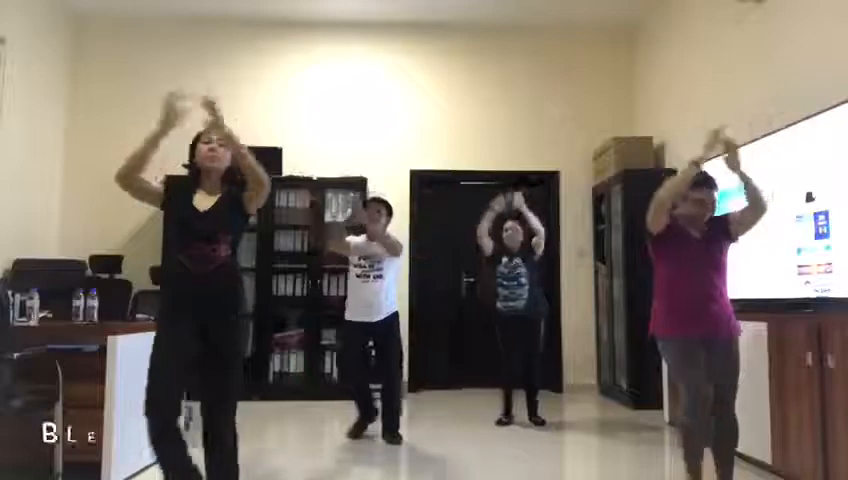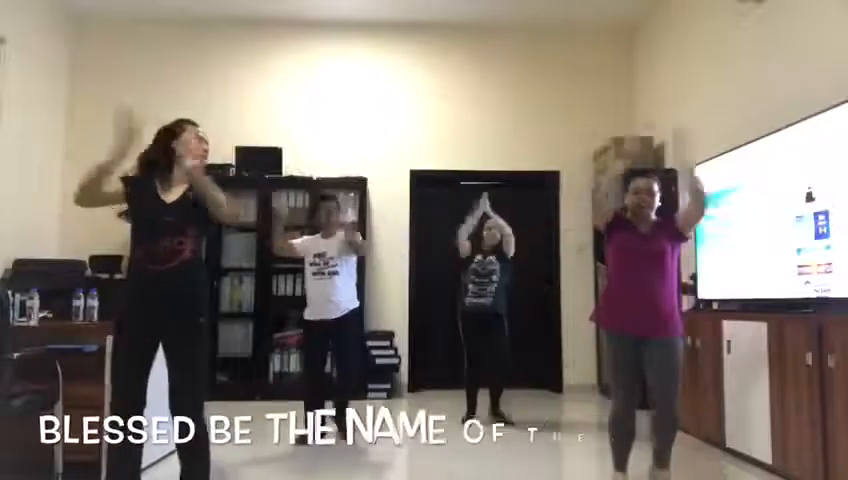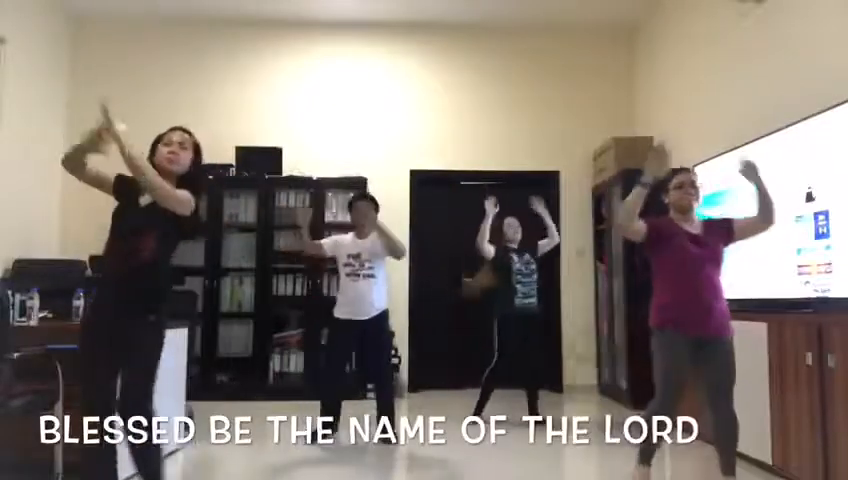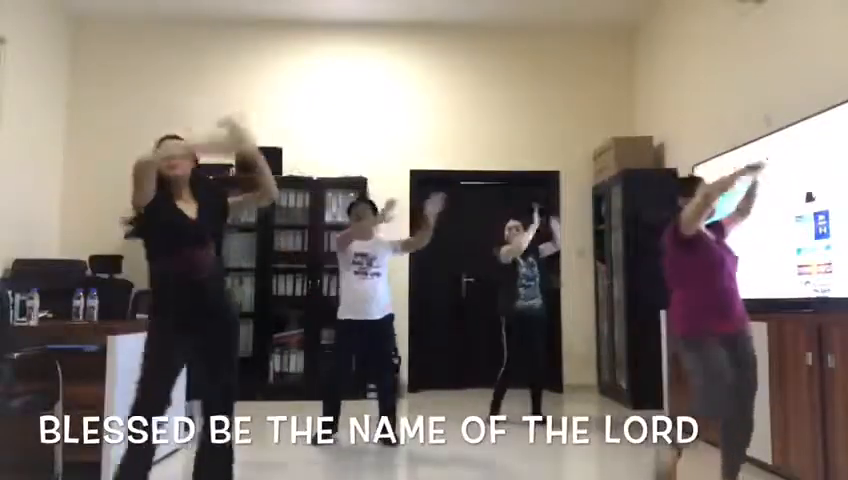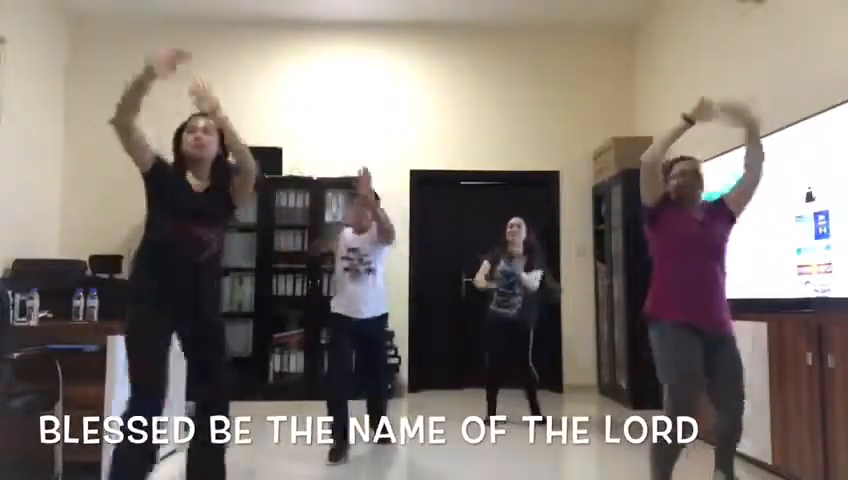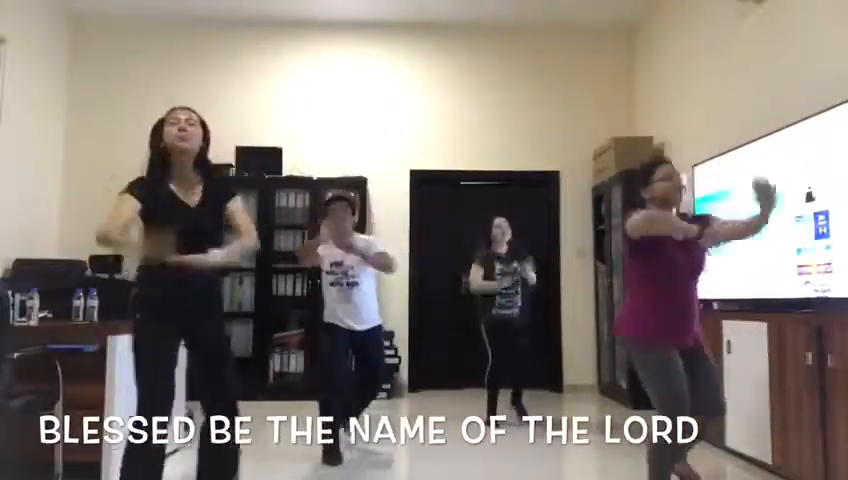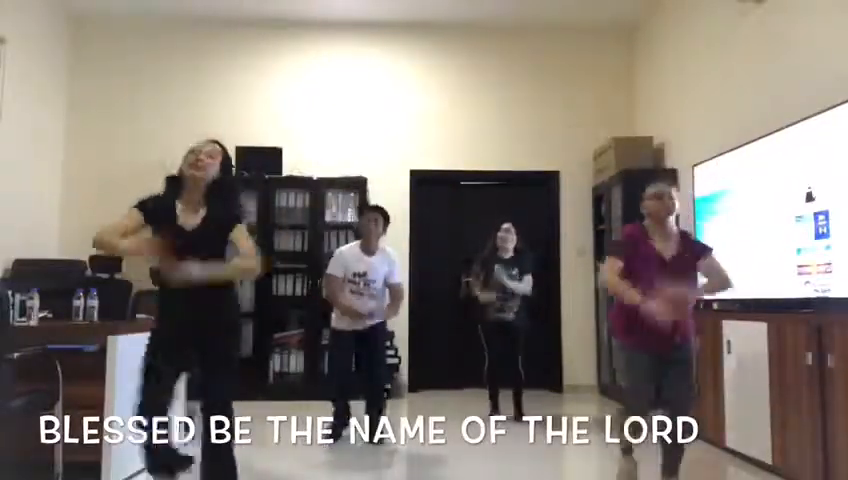
dt=0.7s
person 1, frame 1
left shoulder: (240, 199)
right shoulder: (174, 195)
left elbow: (260, 184)
right elbow: (125, 178)
left wrist: (230, 136)
right wrist: (163, 129)
left hip: (223, 313)
right hip: (177, 311)
left knee: (219, 411)
right knee: (160, 407)
person 1, frame 2
left shoulder: (204, 192)
right shoulder: (138, 187)
left elbow: (229, 213)
right elbow: (83, 198)
left wrist: (194, 171)
right wrist: (118, 154)
left hip: (187, 310)
right hip: (138, 308)
left knee: (188, 410)
right knee: (126, 406)
person 1, frame 3
left shoulder: (185, 199)
right shoulder: (127, 189)
left elbow: (157, 187)
right elbow: (72, 164)
left wrist: (119, 139)
right wrist: (98, 136)
left hip: (144, 313)
right hip: (103, 308)
left knee: (134, 406)
right knee: (95, 407)
person 1, frame 4
left shoulder: (213, 203)
right shoulder: (151, 203)
left elbow: (267, 194)
right elbow: (142, 165)
left wrist: (252, 153)
right wrist: (208, 144)
left hip: (216, 315)
right hip: (170, 316)
left knee: (219, 406)
right knee: (150, 402)
person 1, frame 5
left shoulder: (228, 190)
right shoulder: (162, 175)
left elbow: (248, 168)
right elbow: (123, 119)
left wrist: (219, 112)
right wrist: (149, 75)
left hip: (200, 302)
right hip: (151, 298)
left knee: (213, 403)
right knee: (146, 401)
person 1, frame 6
left shoulder: (220, 189)
right shoulder: (145, 187)
left elbow: (250, 239)
right elbow: (107, 233)
left wrist: (217, 257)
right wrist: (140, 245)
left hip: (206, 307)
right hip: (157, 308)
left knee: (222, 405)
right knee: (154, 410)
person 1, frame 7
left shoulder: (226, 213)
right shoulder: (158, 206)
left elbow: (252, 265)
right elbow: (102, 238)
left wrist: (202, 272)
right wrist: (139, 249)
left hip: (218, 321)
right hip: (173, 317)
left knee: (216, 410)
right knee: (151, 406)
person 2, frame 1
left shoulder: (721, 228)
right shoulder: (662, 229)
left elbow: (758, 207)
right elbow: (660, 200)
left wrist: (737, 170)
right wrist: (701, 157)
left hip: (720, 330)
right hip: (675, 330)
left knee: (725, 407)
right knee: (698, 398)
person 2, frame 2
left shoulder: (672, 229)
right shoulder: (613, 225)
left elbow: (699, 205)
right elbow: (602, 197)
left wrist: (688, 170)
right wrist: (618, 168)
left hip: (663, 330)
right hip: (621, 328)
left knee: (666, 403)
right knee: (624, 402)
person 2, frame 3
left shoulder: (717, 229)
right shoulder: (658, 229)
left elbow: (766, 221)
right elbow: (624, 224)
left wrist: (757, 183)
right wrist: (647, 180)
left hip: (715, 329)
right hip: (672, 327)
left knee: (723, 404)
right knee: (666, 400)
person 2, frame 4
left shoulder: (714, 232)
right shoulder: (680, 233)
left elbow: (742, 212)
right elbow: (708, 194)
left wrist: (754, 181)
right wrist: (740, 173)
left hip: (735, 331)
right hip: (698, 333)
left knee: (742, 414)
right knee: (720, 402)
right ankle: (675, 448)
person 2, frame 5
left shoulder: (719, 212)
right shoulder: (660, 213)
left elbow: (754, 168)
right elbow: (649, 161)
left wrist: (751, 127)
right wrist: (689, 120)
left hip: (716, 326)
right hip: (672, 325)
left knee: (732, 409)
right knee: (680, 410)
person 2, frame 6
left shoulder: (697, 225)
right shoulder: (642, 226)
left elbow: (745, 229)
right elbow: (645, 220)
left wrist: (765, 210)
right wrist: (696, 232)
left hip: (687, 336)
right hip: (648, 337)
left knee: (712, 410)
right knee: (674, 417)
person 2, frame 7
left shoulder: (693, 246)
right shoulder: (629, 240)
left elbow: (723, 281)
right elbow: (607, 278)
left wrist: (689, 292)
right wrist: (645, 302)
left hip: (677, 339)
right hip: (635, 335)
left knee: (680, 410)
right knee: (639, 401)
person 3, frame 1
left shoulder: (391, 243)
right shoulder: (354, 243)
left elbow: (393, 249)
right elbow: (334, 245)
left wrist: (368, 225)
right wrist: (345, 223)
left hip: (386, 318)
right hip: (355, 319)
left knee: (391, 373)
right knee: (352, 371)
left ankle: (390, 427)
right ankle: (366, 413)
person 3, frame 2
left shoulder: (347, 239)
right shoulder: (308, 242)
left elbow: (359, 248)
right elbow: (281, 248)
left wrist: (345, 228)
right wrist: (280, 224)
left hip: (346, 315)
right hip: (314, 318)
left knee: (347, 370)
right knee: (312, 373)
left ankle: (341, 416)
person 3, frame 3
left shoulder: (382, 240)
right shoulder: (340, 241)
left elbow: (400, 253)
right elbow: (311, 249)
left wrist: (379, 228)
right wrist: (304, 228)
left hip: (375, 318)
right hip: (343, 318)
left knee: (382, 374)
right knee: (332, 373)
left ankle: (387, 426)
right ankle: (327, 425)
person 3, frame 4
left shoulder: (386, 244)
right shoulder: (345, 244)
left elbow: (419, 242)
right elbow: (345, 237)
left wrist: (429, 219)
right wrist: (379, 218)
left hip: (381, 319)
right hip: (349, 319)
left knee: (386, 377)
right knee: (338, 375)
left ankle: (388, 428)
right ankle: (328, 428)
person 3, frame 5
left shoulder: (379, 235)
right shoulder: (341, 235)
left elbow: (389, 231)
left wrist: (370, 195)
right wrist: (346, 223)
left hip: (375, 317)
right hip: (343, 316)
left knee: (377, 376)
right knee: (338, 378)
left ankle: (377, 426)
right ankle: (340, 439)
person 3, frame 6
left shoulder: (367, 243)
right shoulder: (323, 248)
left elbow: (389, 266)
right elbow: (304, 258)
left wrist: (357, 250)
right wrist: (320, 238)
left hip: (369, 326)
right hip: (336, 326)
left knee: (372, 382)
right knee: (333, 383)
left ankle: (347, 414)
right ankle: (331, 444)
person 3, frame 7
left shoulder: (389, 259)
right shoulder: (342, 254)
left elbow: (397, 297)
right elbow: (330, 290)
left wrist: (383, 314)
right wrist: (351, 311)
left hip: (373, 327)
right hip: (342, 326)
left knee: (375, 379)
right knee: (339, 379)
left ankle: (374, 426)
right ankle: (341, 419)
person 4, frame 1
left shoulder: (531, 252)
right shoulder: (497, 254)
left elbow: (540, 231)
right elbow: (481, 235)
left wrist: (522, 208)
right wrist: (494, 210)
left hip: (531, 317)
right hip: (505, 318)
left knee: (532, 365)
right knee: (510, 364)
left ankle: (533, 411)
right ankle: (507, 411)
person 4, frame 2
left shoulder: (504, 252)
right shoulder: (471, 252)
left elbow: (509, 233)
right elbow: (461, 235)
left wrist: (490, 211)
right wrist: (479, 212)
left hip: (495, 316)
right hip: (470, 315)
left knee: (498, 361)
right knee: (473, 362)
left ankle: (496, 408)
right ankle: (470, 410)
person 4, frame 3
left shoulder: (531, 251)
right shoulder: (499, 252)
left elbow: (555, 239)
right elbow: (481, 246)
left wrist: (543, 213)
right wrist: (489, 217)
left hip: (532, 315)
right hip: (508, 315)
left knee: (533, 362)
right knee: (500, 361)
left ankle: (533, 411)
right ankle: (479, 409)
person 4, frame 4
left shoulder: (533, 252)
right shoulder: (505, 253)
left elbow: (556, 245)
right elbow: (518, 247)
left wrist: (554, 224)
right wrist: (534, 226)
left hip: (536, 316)
right hip: (513, 316)
left knee: (537, 363)
right knee: (511, 362)
left ankle: (537, 411)
right ankle: (494, 410)
person 4, frame 5
left shoulder: (534, 256)
right shoulder: (495, 255)
left elbow: (534, 285)
right elbow: (478, 279)
left wrist: (520, 272)
right wrist: (488, 284)
left hip: (522, 320)
right hip: (496, 319)
left knee: (525, 363)
right knee: (494, 363)
left ankle: (535, 410)
right ankle: (491, 412)
person 4, frame 6
left shoulder: (518, 254)
right shoulder: (483, 257)
left elbow: (532, 281)
right elbow: (474, 285)
left wrist: (528, 273)
right wrist: (499, 283)
left hip: (518, 319)
right hip: (493, 319)
left knee: (520, 360)
right knee: (496, 361)
left ankle: (517, 399)
right ankle: (491, 412)
person 4, frame 7
left shoulder: (522, 261)
right shoulder: (487, 258)
left elbow: (527, 289)
right elbow: (475, 284)
left wrist: (508, 282)
right wrist: (481, 294)
left hip: (515, 321)
right hip: (491, 320)
left knee: (515, 362)
right knee: (493, 360)
left ankle: (518, 408)
right ankle: (494, 407)
